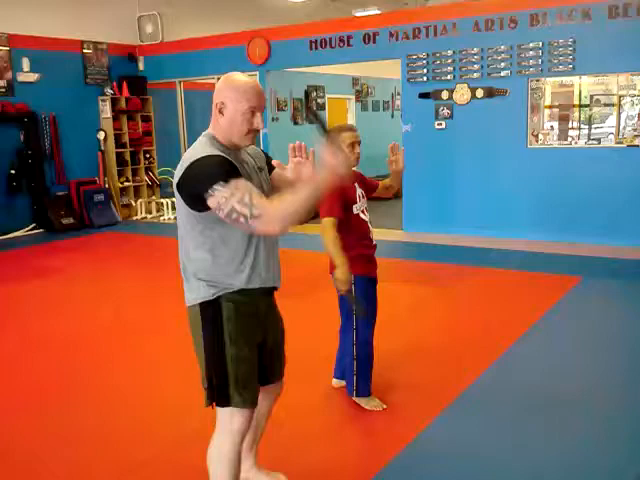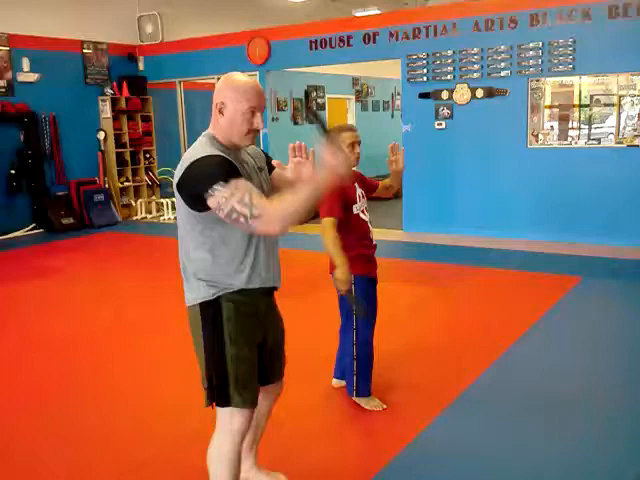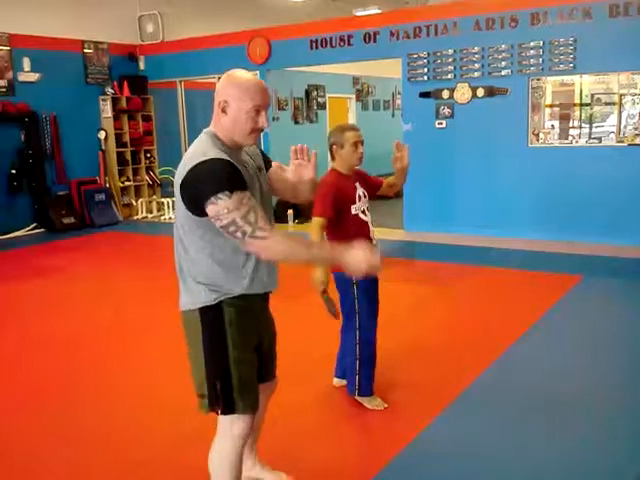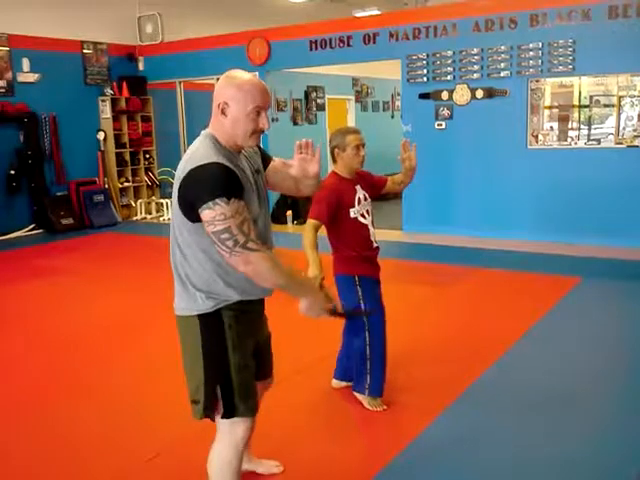
dt=0.2s
person 1, frame 1
left shoulder: (252, 154)
right shoulder: (205, 165)
left elbow: (288, 195)
right elbow: (270, 219)
left wrist: (302, 178)
right wrist: (325, 178)
left hip: (258, 293)
right hip: (223, 302)
left knee: (267, 388)
right knee: (235, 416)
person 1, frame 2
left shoulder: (250, 155)
right shoulder: (206, 165)
left elbow: (289, 198)
right elbow: (268, 220)
left wrist: (304, 180)
right wrist: (326, 178)
left hip: (257, 294)
right hip: (221, 301)
left knee: (266, 387)
right knee: (234, 415)
person 1, frame 3
left shoulder: (248, 153)
right shoulder: (211, 167)
left elbow: (293, 192)
right elbow: (266, 242)
left wrist: (303, 180)
right wrist: (342, 255)
left hip: (248, 298)
right hip: (218, 307)
left knee: (262, 389)
right knee: (236, 420)
person 1, frame 4
left shoulder: (248, 151)
right shoulder: (209, 171)
left elbow: (294, 183)
right elbow: (249, 259)
left wrist: (307, 176)
right wrist: (306, 290)
left hip: (241, 301)
right hip: (215, 311)
left knee: (257, 385)
right knee: (236, 422)
person 2, frame 1
left shoulder: (355, 178)
right shoulder: (333, 186)
left elbow: (387, 190)
right elbow: (328, 229)
left wrist: (397, 171)
right wrist: (341, 266)
left hip: (364, 266)
right hip: (351, 271)
left knee: (359, 324)
right knee: (359, 329)
left ankle: (343, 375)
right ankle: (359, 390)
person 2, frame 2
left shoulder: (355, 178)
right shoulder: (332, 186)
left elbow: (387, 191)
right elbow: (328, 229)
left wrist: (397, 171)
right wrist: (340, 267)
left hip: (364, 265)
right hip: (351, 270)
left knee: (357, 325)
right knee: (359, 329)
left ankle: (343, 375)
right ankle: (359, 390)
person 2, frame 3
left shoulder: (359, 177)
right shoulder: (331, 185)
left elbow: (391, 188)
right elbow: (316, 228)
left wrist: (401, 170)
right wrist: (321, 265)
right hip: (350, 269)
left knee: (358, 324)
right knee: (362, 328)
left ankle: (345, 374)
right ankle: (360, 389)
person 2, frame 4
left shoulder: (363, 178)
right shoulder: (330, 189)
left elbow: (397, 185)
right elbow: (310, 229)
left wrist: (409, 169)
right wrist: (314, 265)
left hip: (366, 267)
right hip: (352, 271)
left knee: (359, 325)
right knee: (371, 327)
left ankle: (344, 375)
right ankle: (367, 388)
